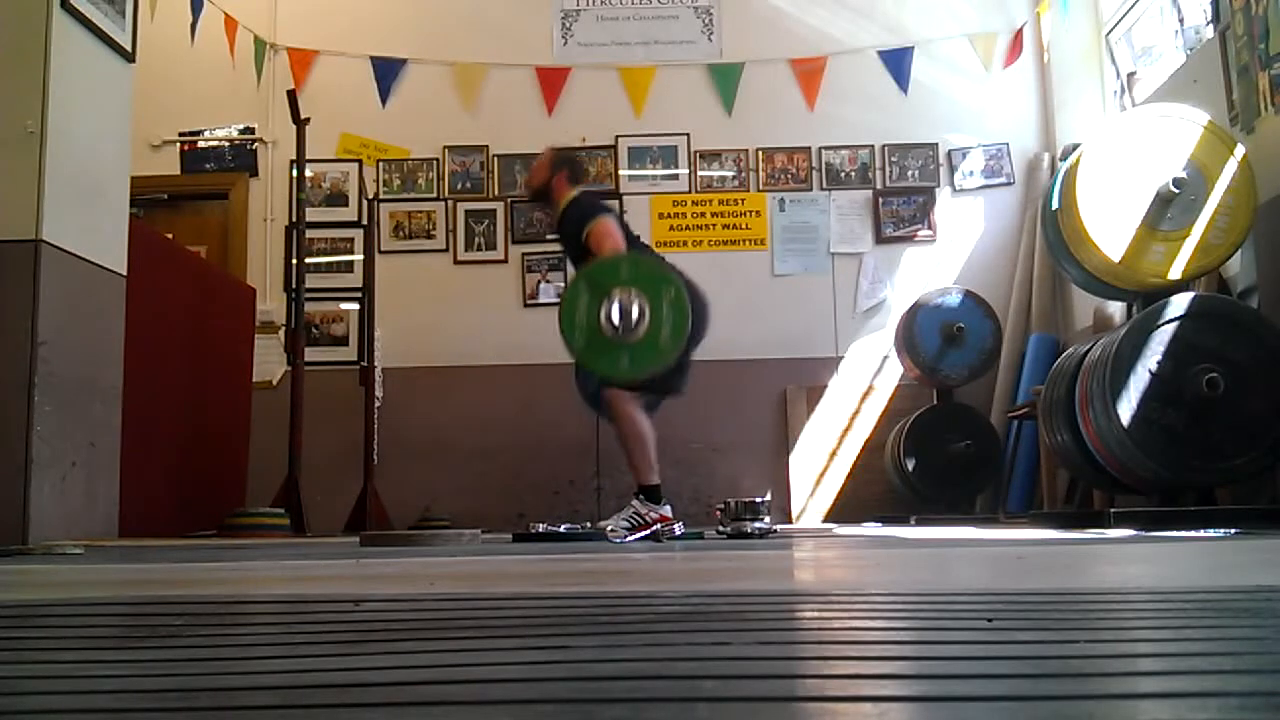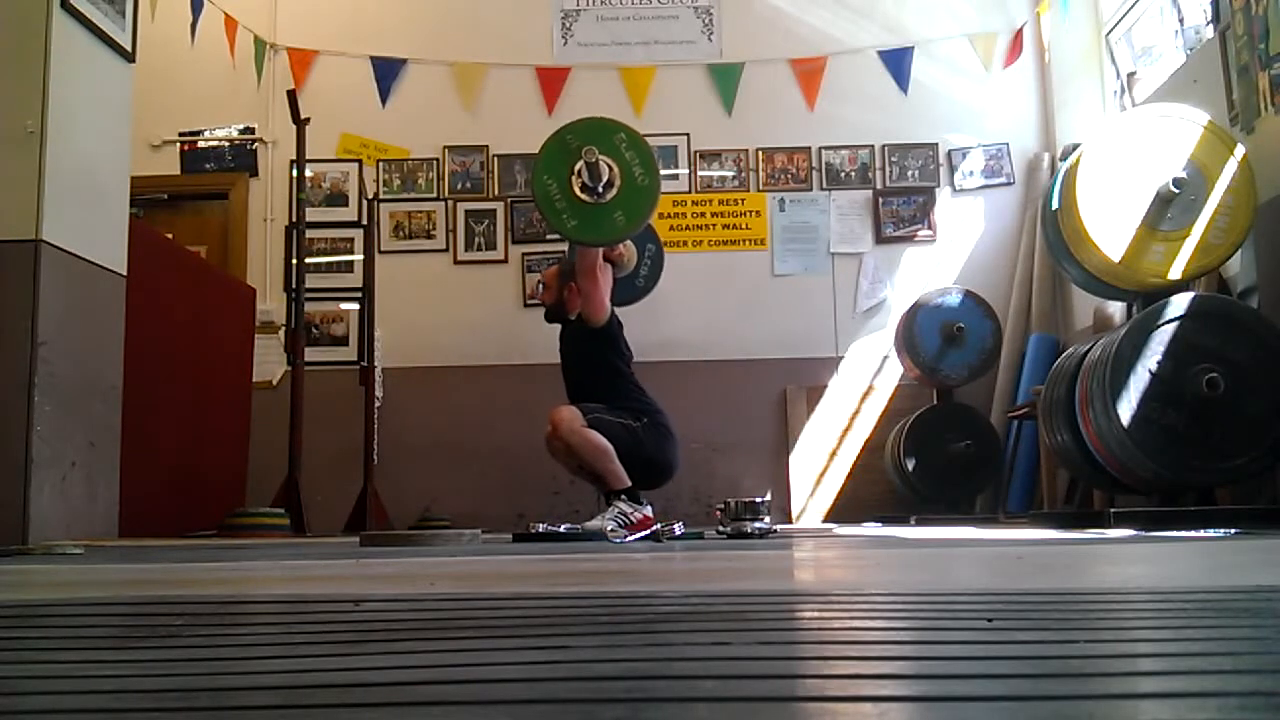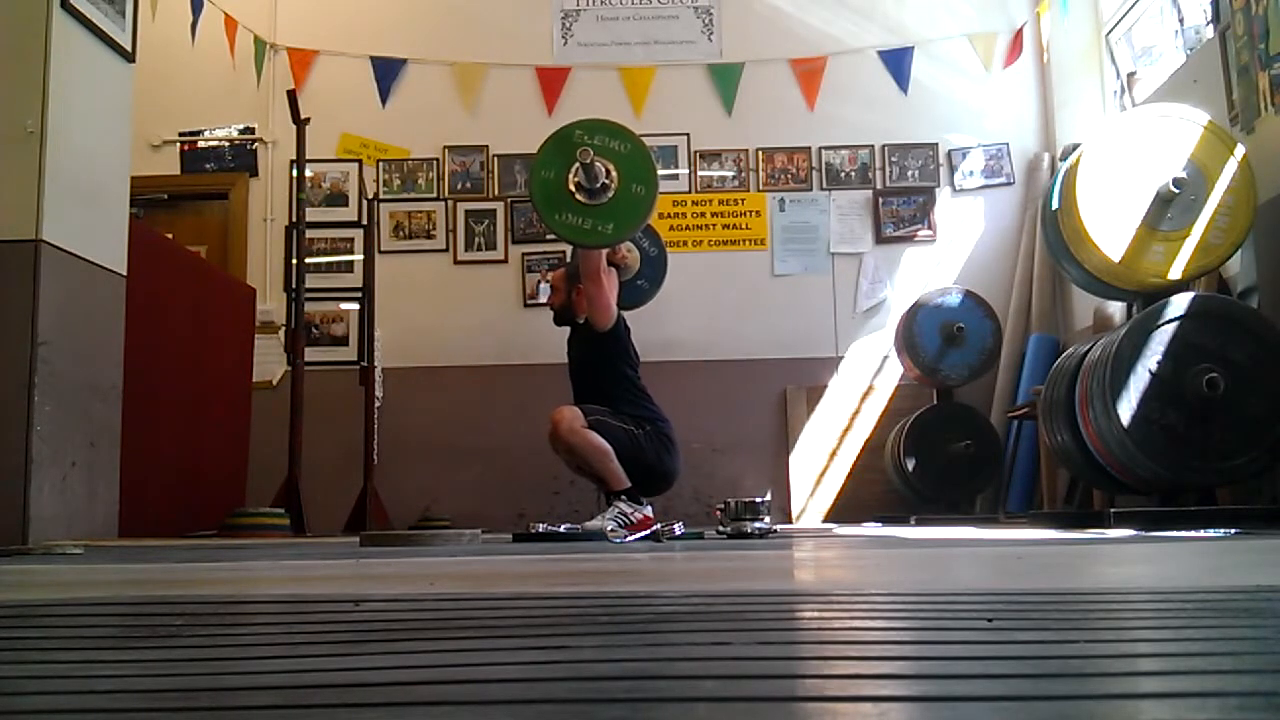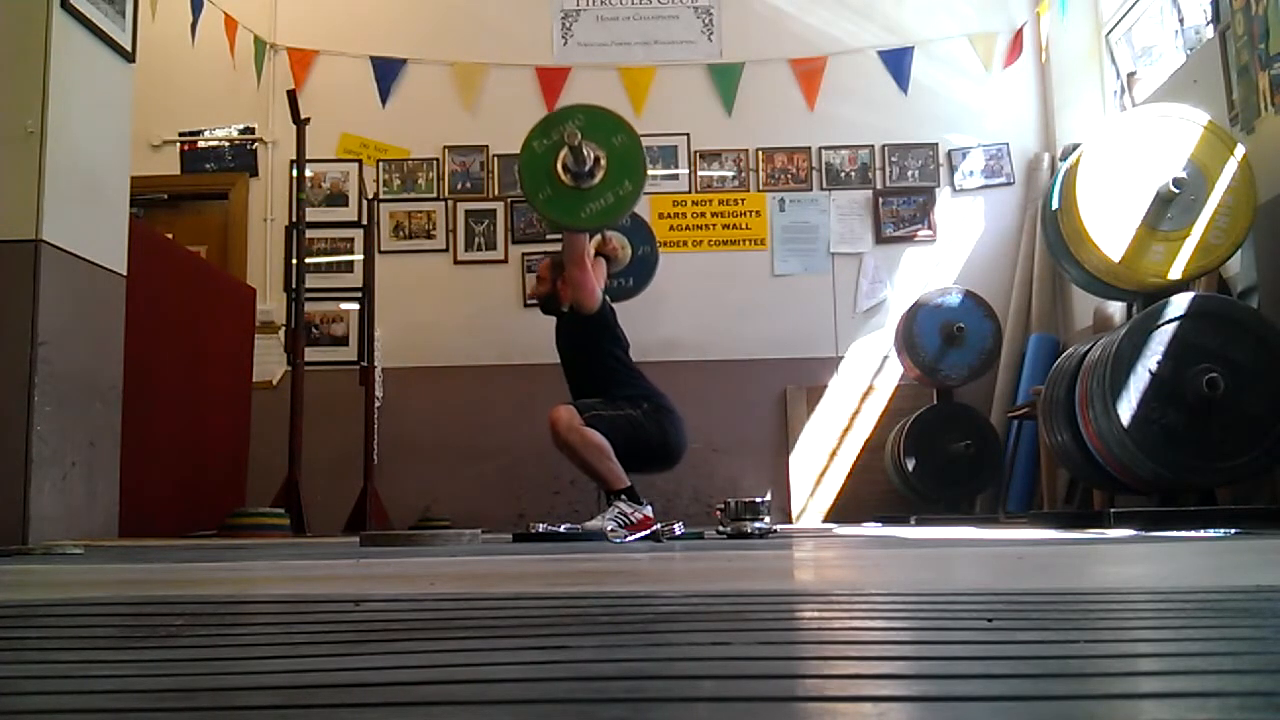
dt=1s
person 1, frame 1
left shoulder: (584, 212)
right shoulder: (574, 219)
left elbow: (614, 255)
left knee: (621, 398)
right knee: (620, 399)
left ankle: (652, 506)
right ankle: (646, 502)
person 1, frame 2
left shoulder: (593, 323)
right shoulder: (577, 326)
left elbow: (589, 272)
right elbow: (599, 273)
left hip: (651, 443)
right hip: (639, 442)
left knee: (564, 420)
right knee: (557, 438)
left ankle: (631, 505)
right ankle: (625, 502)
person 1, frame 3
left shoulder: (602, 327)
right shoulder: (584, 330)
left elbow: (593, 275)
right elbow: (604, 278)
right wrist: (611, 260)
left hip: (654, 451)
right hip: (642, 451)
left knee: (565, 421)
right knee: (563, 436)
left ankle: (631, 506)
right ankle: (626, 503)
person 1, frame 4
left shoulder: (587, 313)
right shoulder: (573, 318)
left elbow: (578, 262)
right elbow: (592, 270)
right wrist: (602, 254)
left hip: (656, 426)
right hip: (654, 431)
left knee: (564, 418)
right knee: (571, 431)
left ankle: (631, 506)
right ankle: (628, 505)
